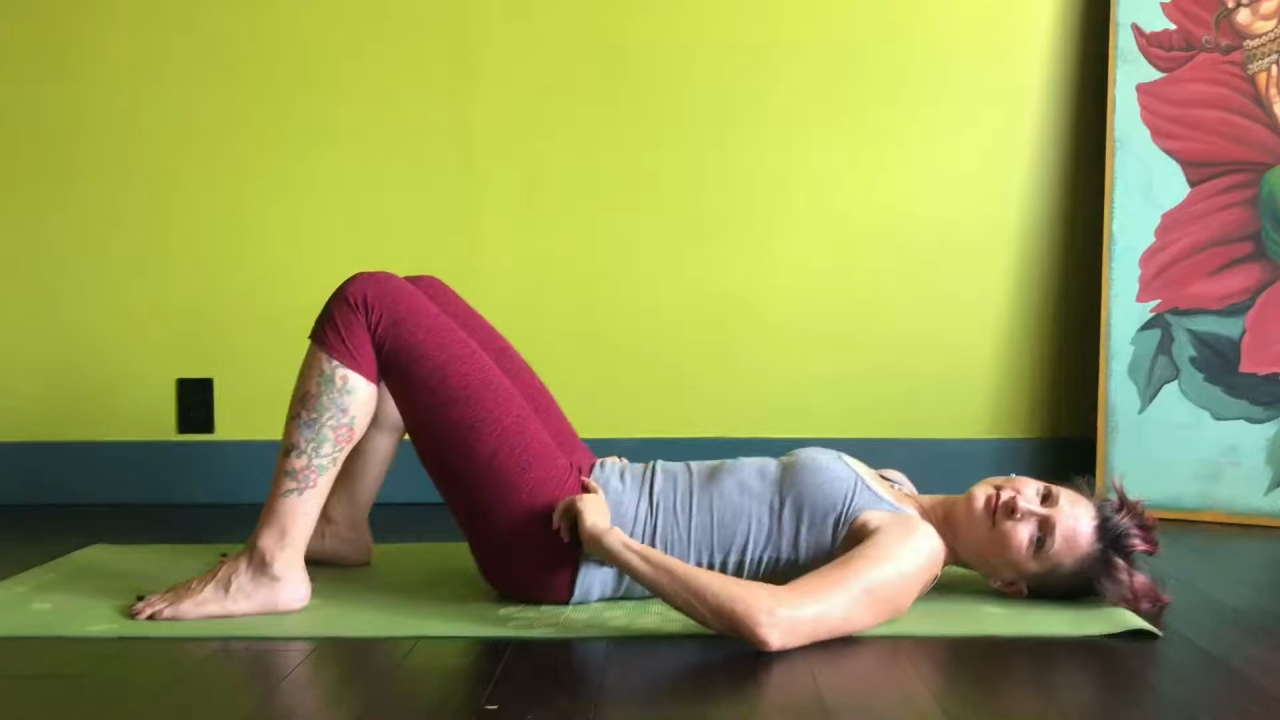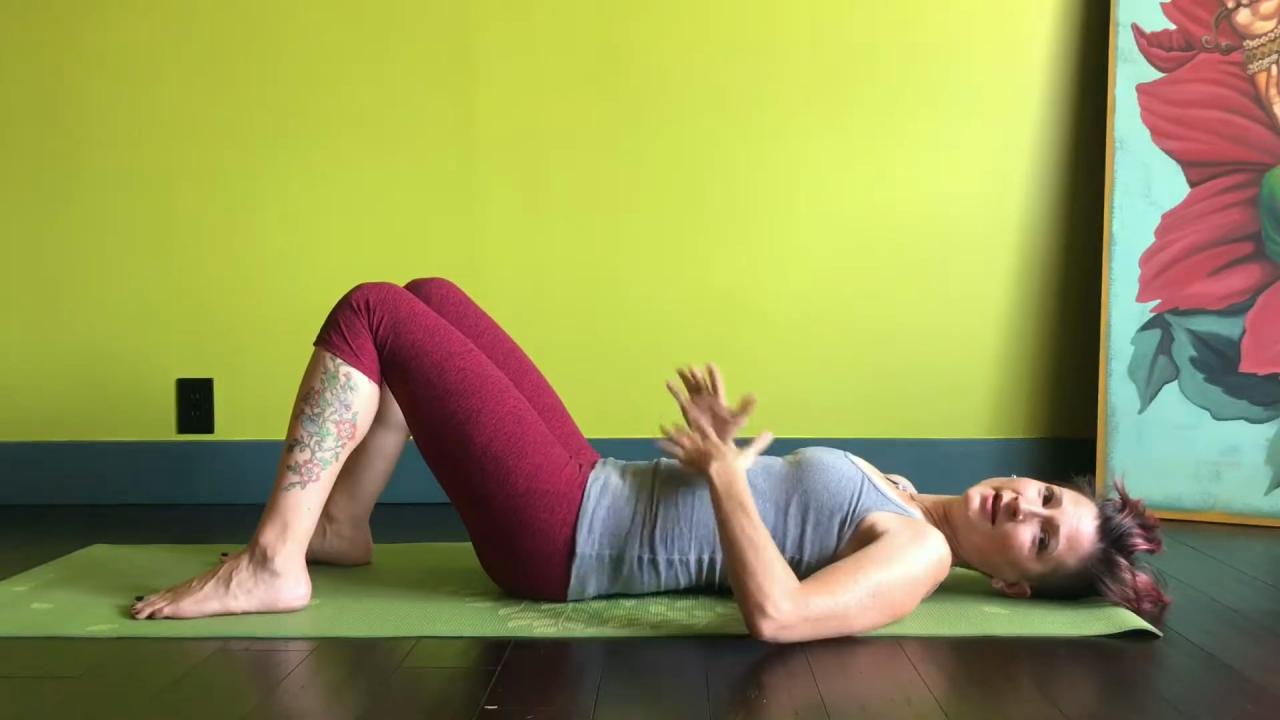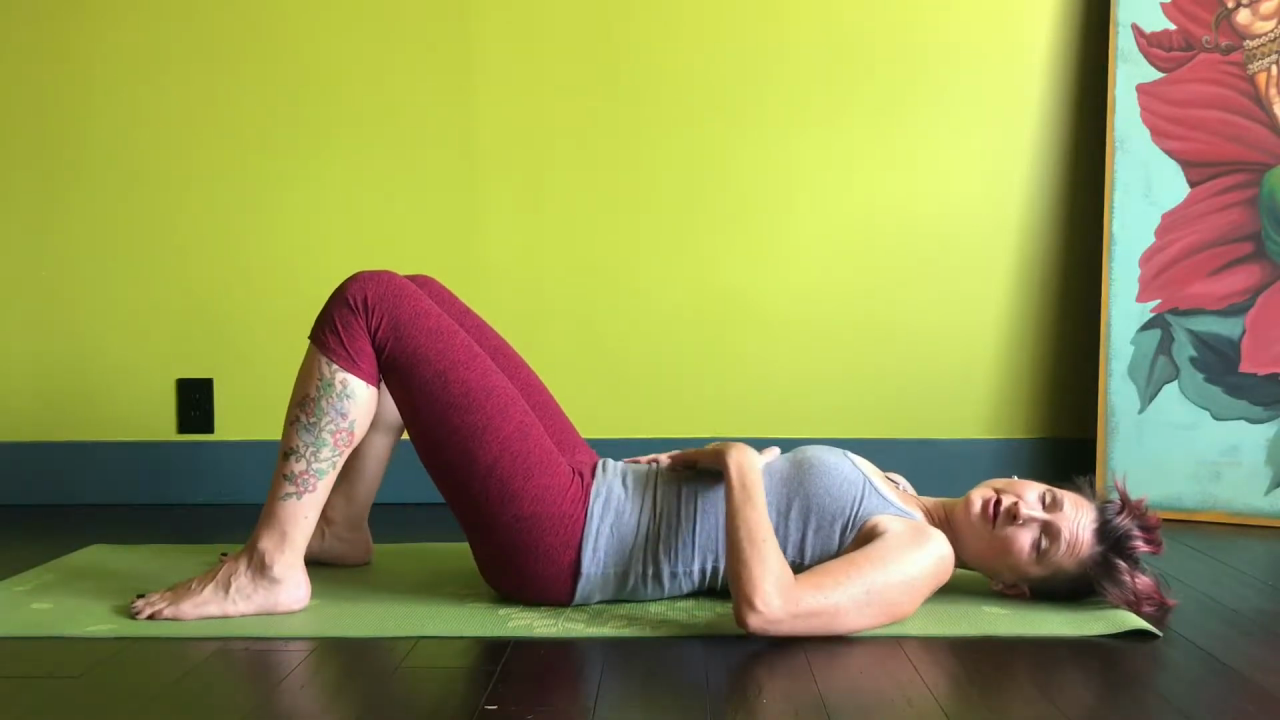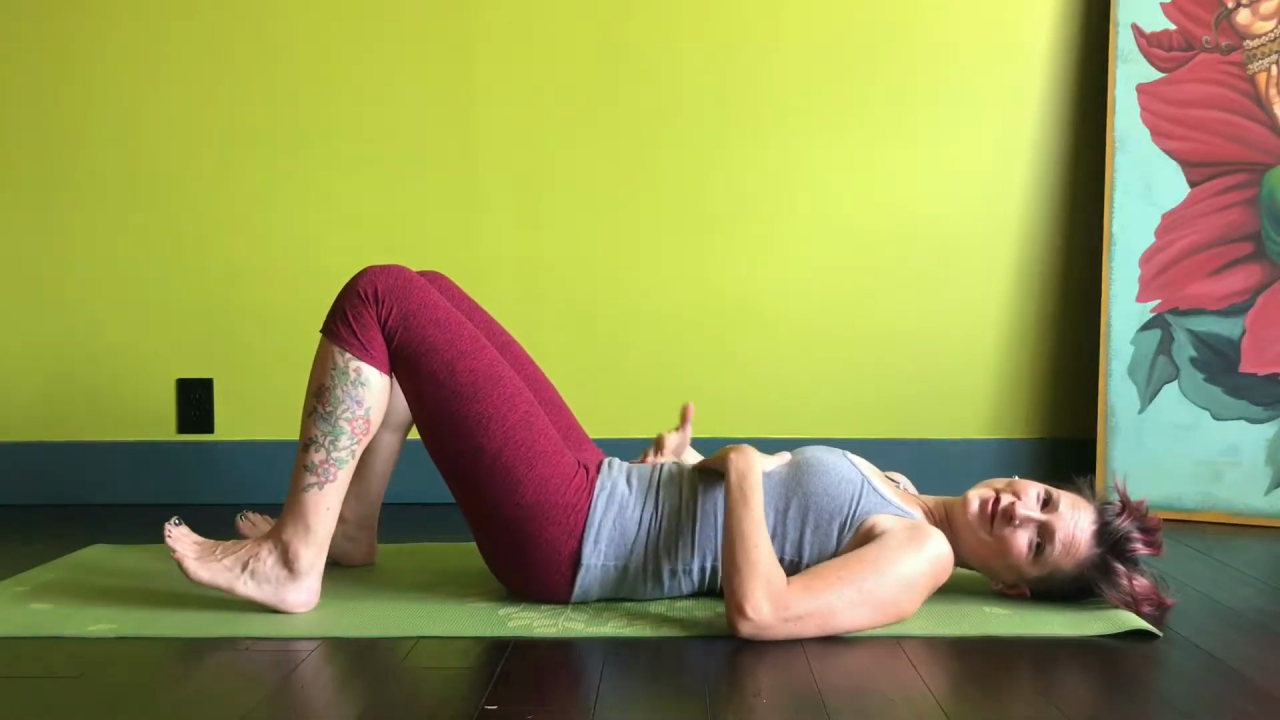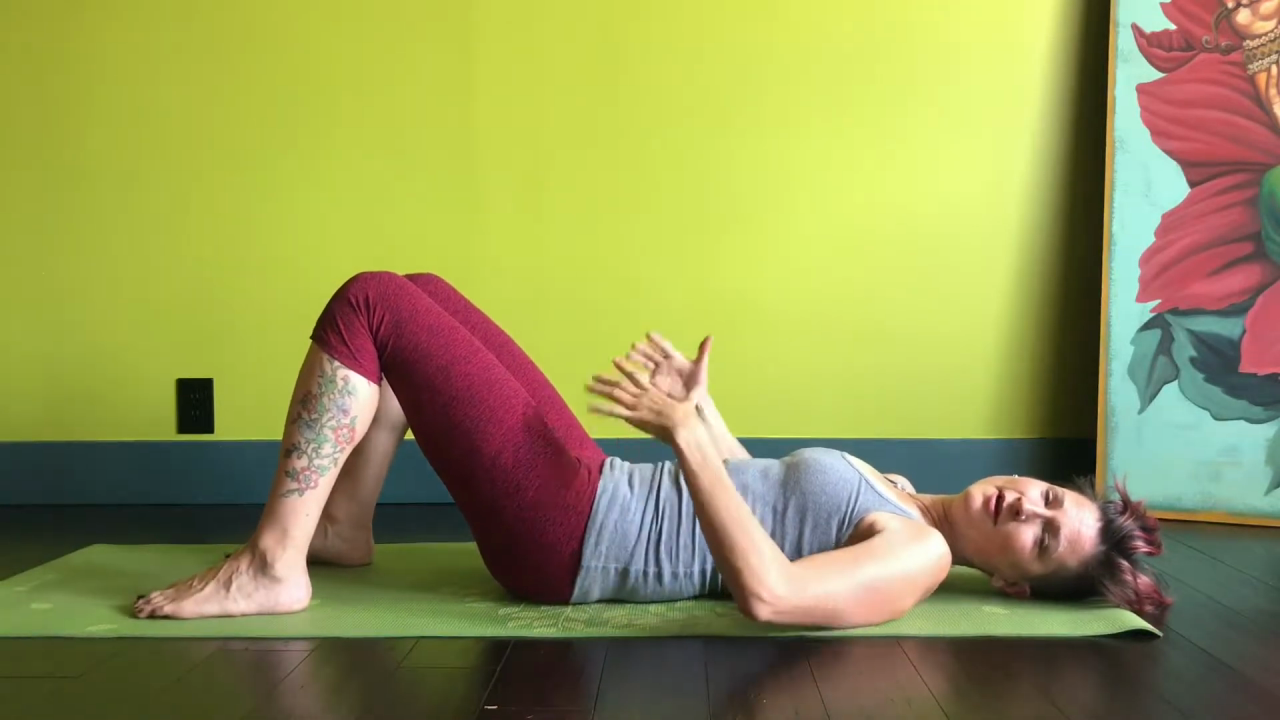
dt=1s
person 1, frame 1
left shoulder: (909, 553)
right shoulder: (892, 500)
left elbow: (768, 624)
left wrist: (611, 542)
right wrist: (611, 487)
left hip: (554, 541)
right hip: (592, 492)
left knee: (365, 307)
right knee: (413, 295)
left ankle: (271, 567)
right ankle: (339, 524)
person 1, frame 2
left shoulder: (919, 556)
right shoulder: (895, 499)
left elbow: (775, 615)
left wrist: (724, 464)
right wrist: (717, 444)
left hip: (564, 539)
right hip: (587, 499)
left knee: (371, 313)
right knee: (426, 297)
left ankle: (272, 566)
right ankle: (341, 526)
person 1, frame 3
left shoulder: (920, 558)
right shoulder: (898, 497)
left elbow: (764, 608)
left wrist: (740, 463)
right wrist: (694, 460)
left hip: (562, 544)
right hip: (588, 494)
left knee: (366, 305)
right knee: (409, 294)
left ankle: (273, 569)
right ankle: (340, 529)
person 1, frame 4
left shoulder: (916, 556)
right shoulder: (897, 497)
left elbow: (755, 612)
left wrist: (738, 470)
right wrist: (681, 460)
left hip: (568, 540)
right hip: (598, 495)
left knee: (377, 299)
right knee: (419, 294)
left ankle: (291, 562)
right ankle: (345, 530)
person 1, frame 5
left shoulder: (918, 557)
right shoulder: (898, 501)
left elbow: (766, 591)
left wrist: (680, 431)
right wrist: (698, 404)
left hip: (570, 541)
right hip: (597, 495)
left knee: (369, 305)
right knee: (416, 292)
left ankle: (274, 568)
right ankle: (343, 528)
